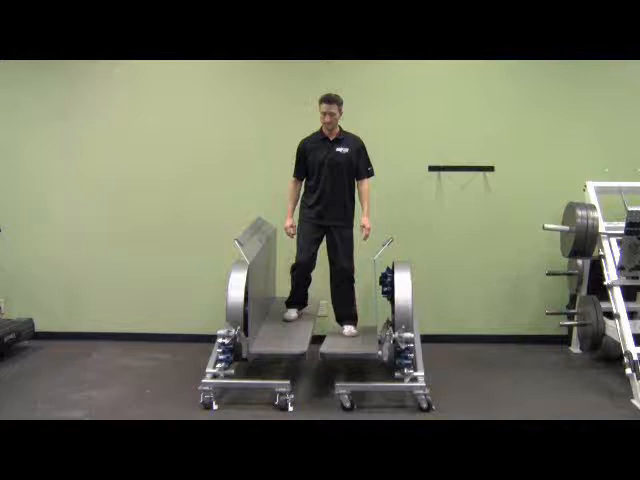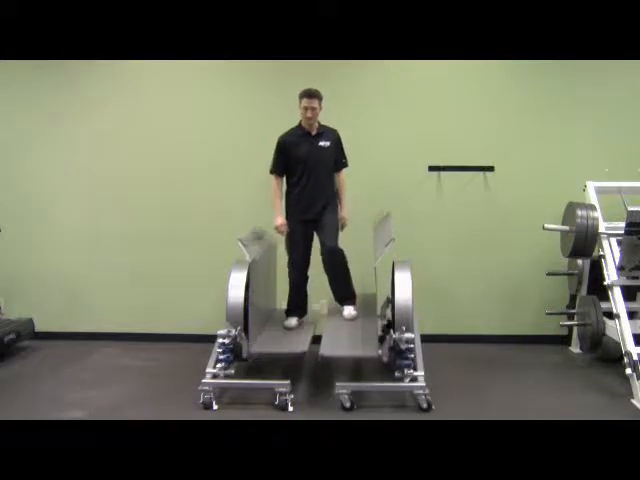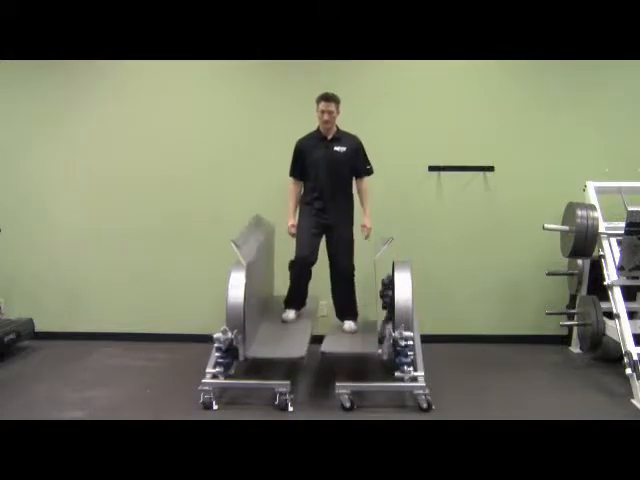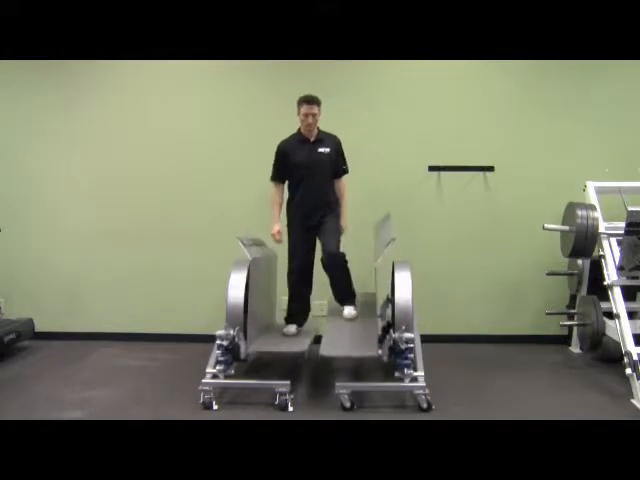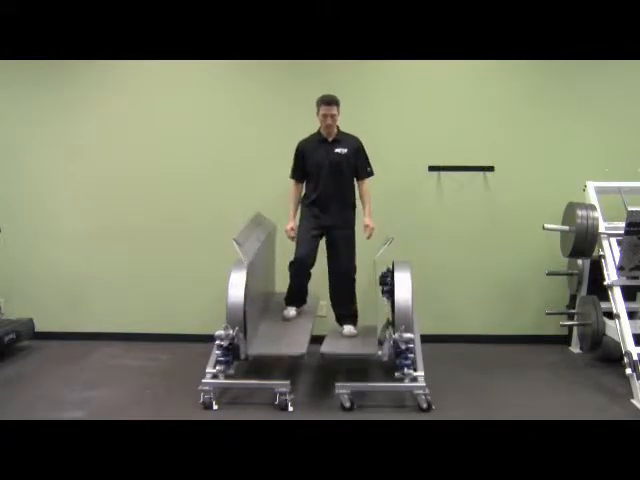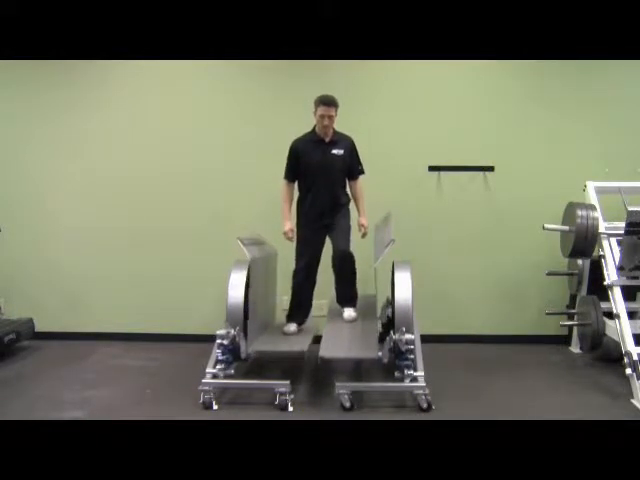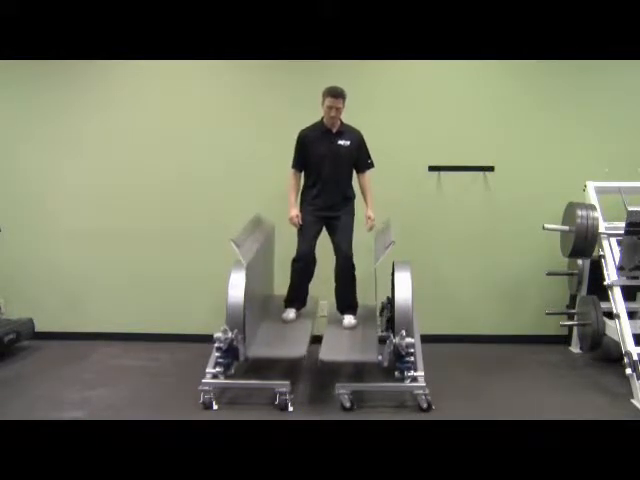
dt=0.7s
person 1, frame 1
left shoulder: (354, 144)
right shoulder: (307, 144)
left elbow: (363, 181)
right elbow: (296, 181)
left wrist: (365, 215)
right wrist: (289, 215)
left hip: (341, 218)
right hip: (311, 216)
left knee: (343, 269)
right knee: (303, 262)
left ankle: (347, 319)
right ankle: (295, 304)
person 1, frame 2
left shoulder: (332, 137)
right shoulder: (287, 140)
left elbow: (338, 174)
right elbow: (277, 178)
left wrist: (343, 207)
right wrist: (278, 214)
left hip: (326, 209)
right hip: (298, 212)
left knee: (332, 250)
right knee: (298, 262)
left ankle: (347, 301)
right ankle: (296, 311)
person 1, frame 3
left shoulder: (352, 143)
right shoulder: (304, 144)
left elbow: (362, 180)
right elbow: (296, 182)
left wrist: (366, 215)
right wrist: (291, 216)
left hip: (341, 215)
right hip: (311, 212)
left knee: (343, 266)
right knee: (303, 258)
left ankle: (347, 316)
right ankle: (293, 304)
person 1, frame 4
left shoulder: (332, 143)
right shoulder: (286, 147)
left elbow: (339, 180)
right elbow: (278, 186)
left wrist: (343, 214)
right wrist: (276, 221)
left hip: (328, 213)
right hip: (299, 217)
left knee: (332, 255)
right knee: (299, 268)
left ankle: (348, 301)
right ankle: (295, 318)
person 1, frame 5
left shoulder: (353, 144)
right shoulder: (305, 146)
left elbow: (363, 181)
right elbow: (297, 183)
left wrist: (368, 215)
right wrist: (291, 218)
left hip: (342, 217)
right hip: (312, 214)
left knee: (343, 269)
right knee: (301, 260)
left ankle: (347, 319)
right ankle: (294, 302)
person 1, frame 6
left shoulder: (346, 144)
right shoulder: (299, 146)
left elbow: (354, 181)
right elbow: (289, 184)
left wrist: (362, 214)
right wrist: (287, 219)
left hip: (338, 212)
right hip: (309, 215)
left knee: (343, 253)
right knee: (305, 266)
left ankle: (348, 303)
right ankle: (295, 317)
person 1, frame 7
left shoulder: (354, 136)
right shoulder: (306, 135)
left elbow: (363, 173)
right elbow: (296, 172)
left wrist: (369, 207)
right wrist: (293, 205)
left hip: (342, 207)
right hip: (312, 206)
left knee: (345, 256)
right knee: (304, 255)
left ankle: (348, 310)
right ankle: (294, 304)
